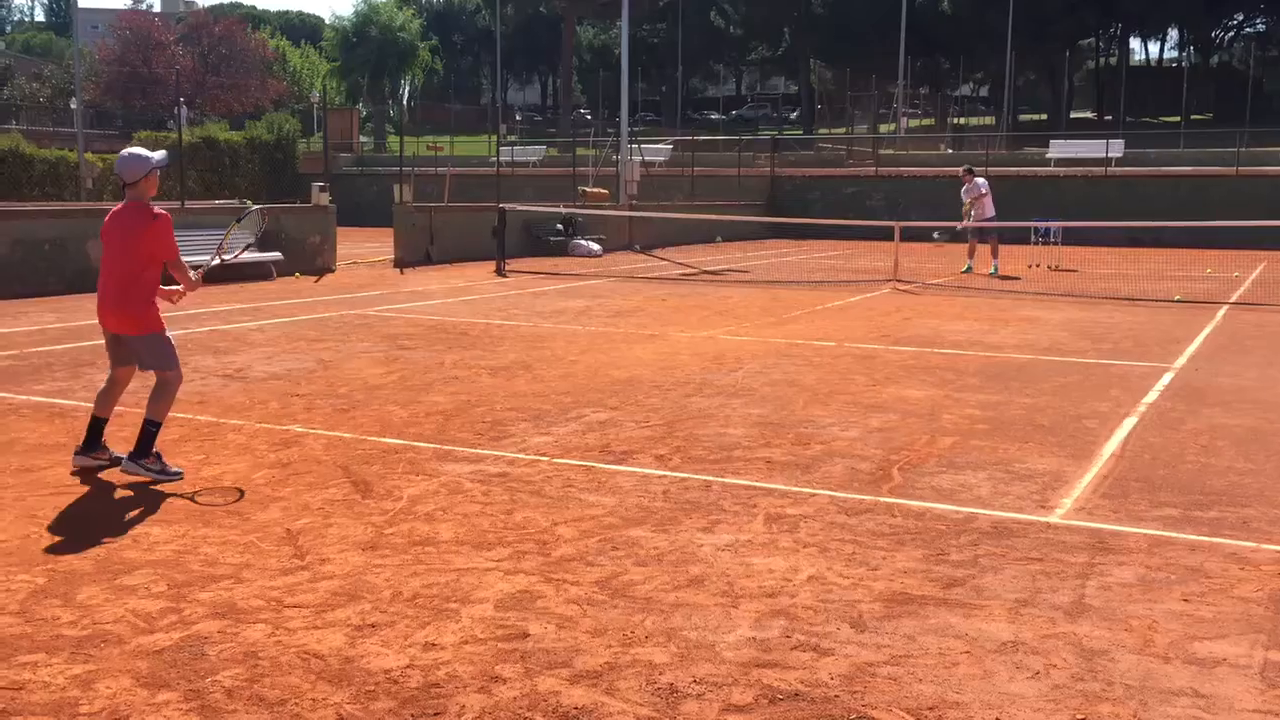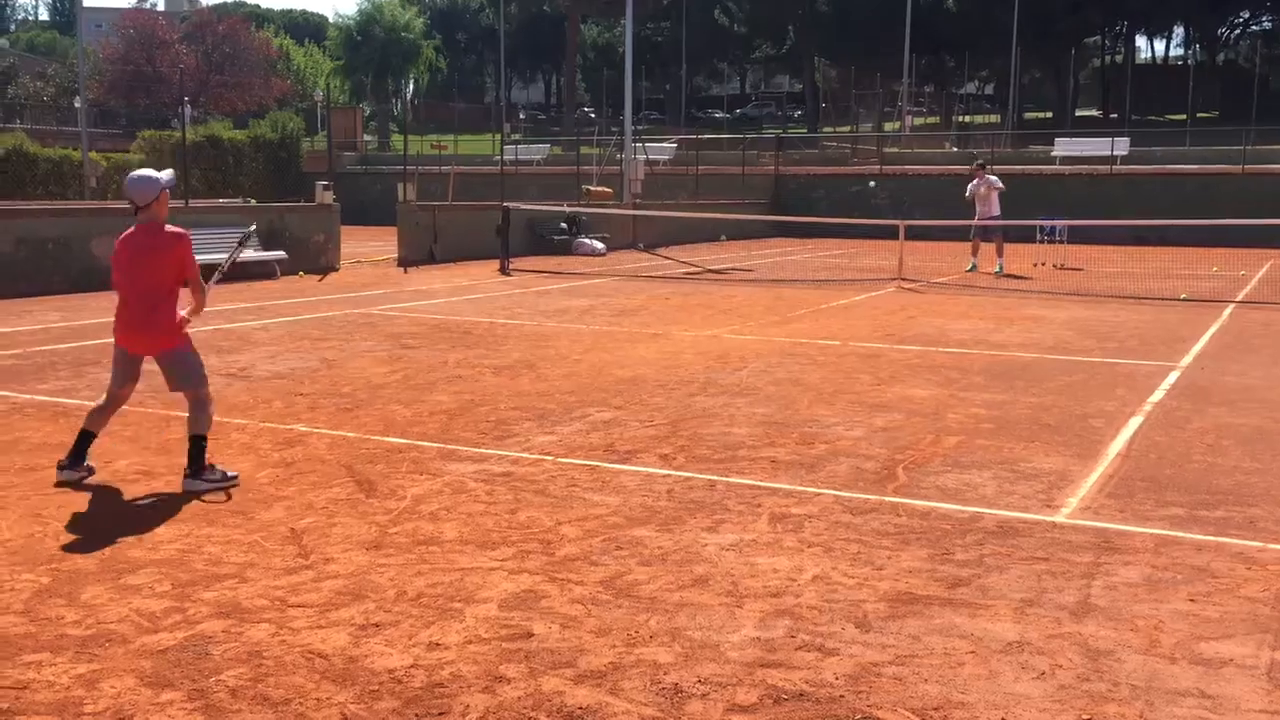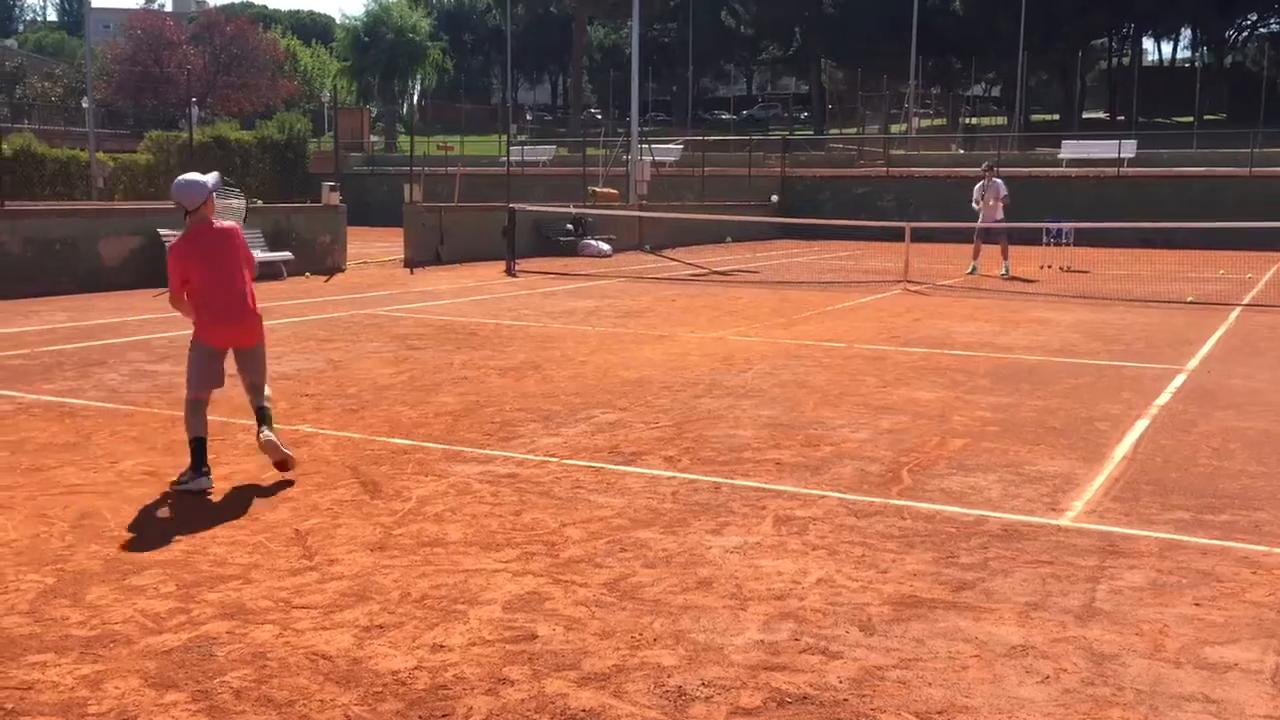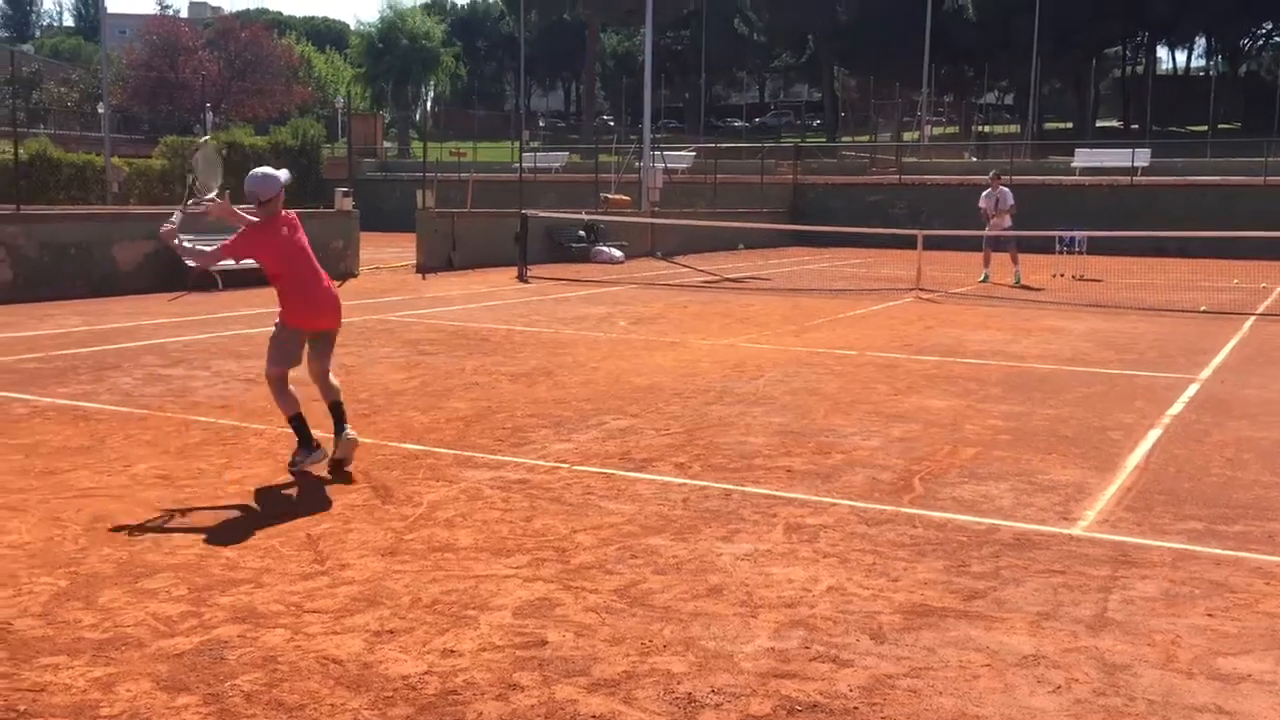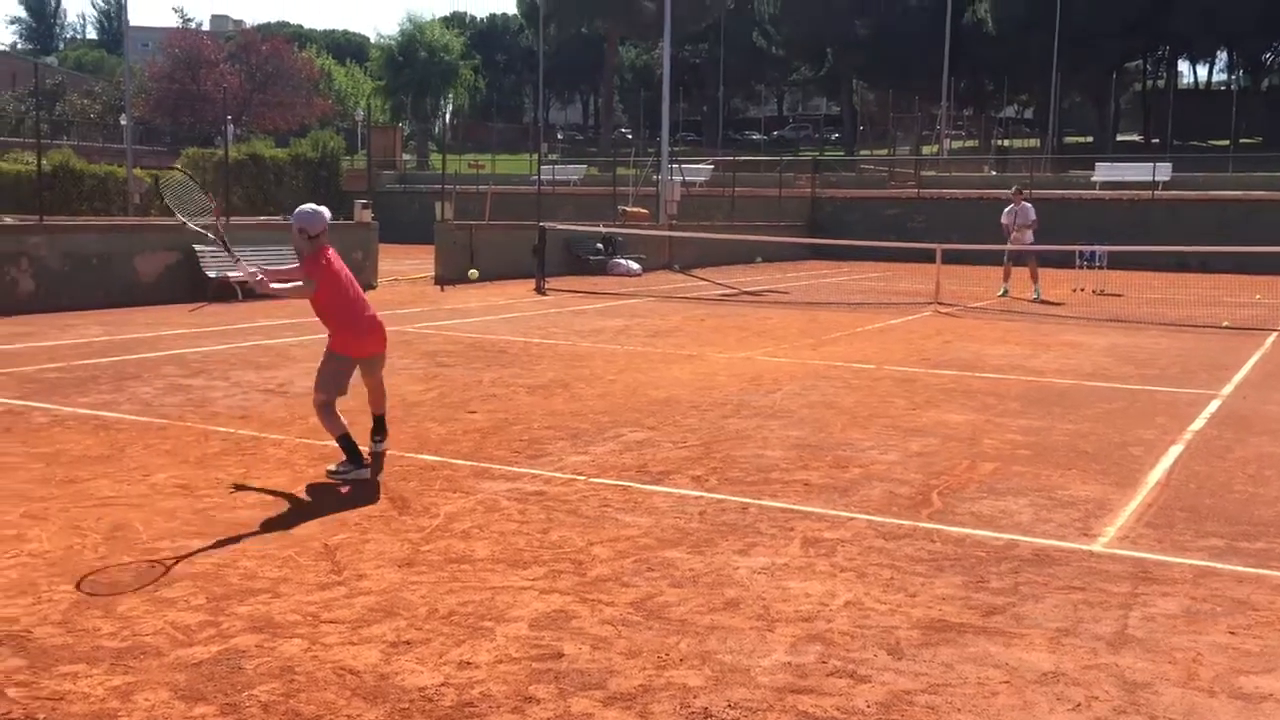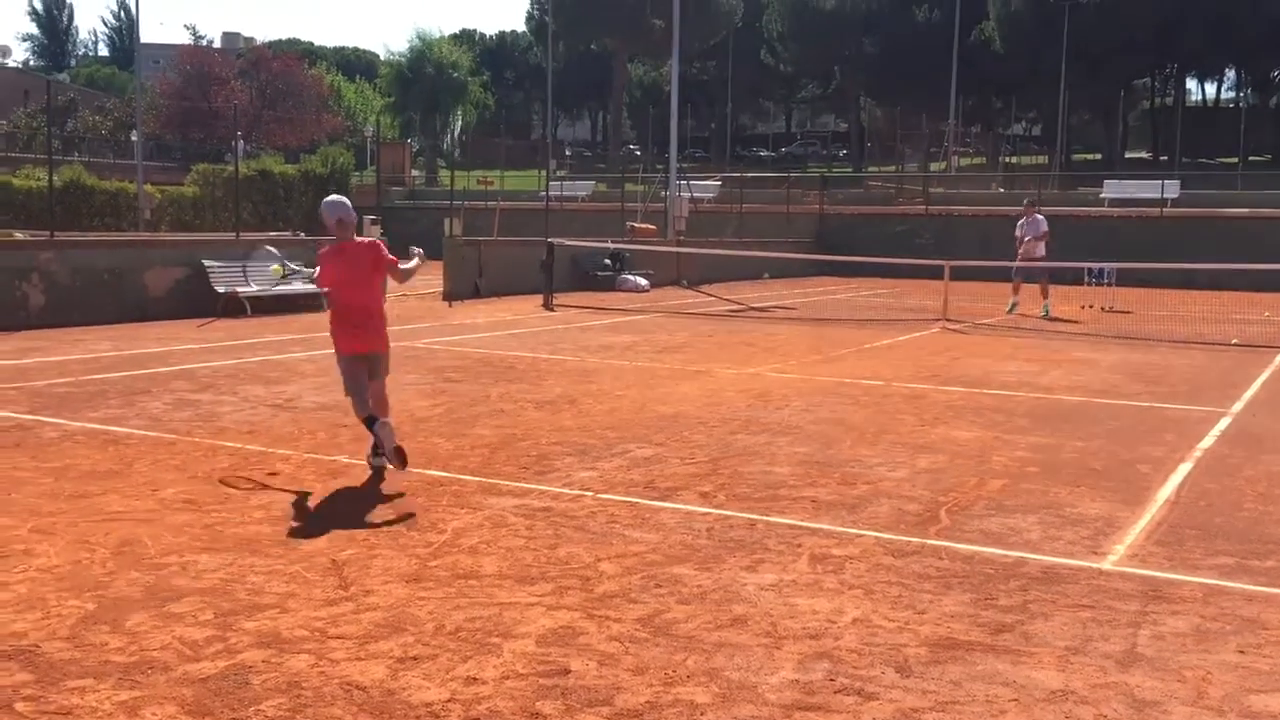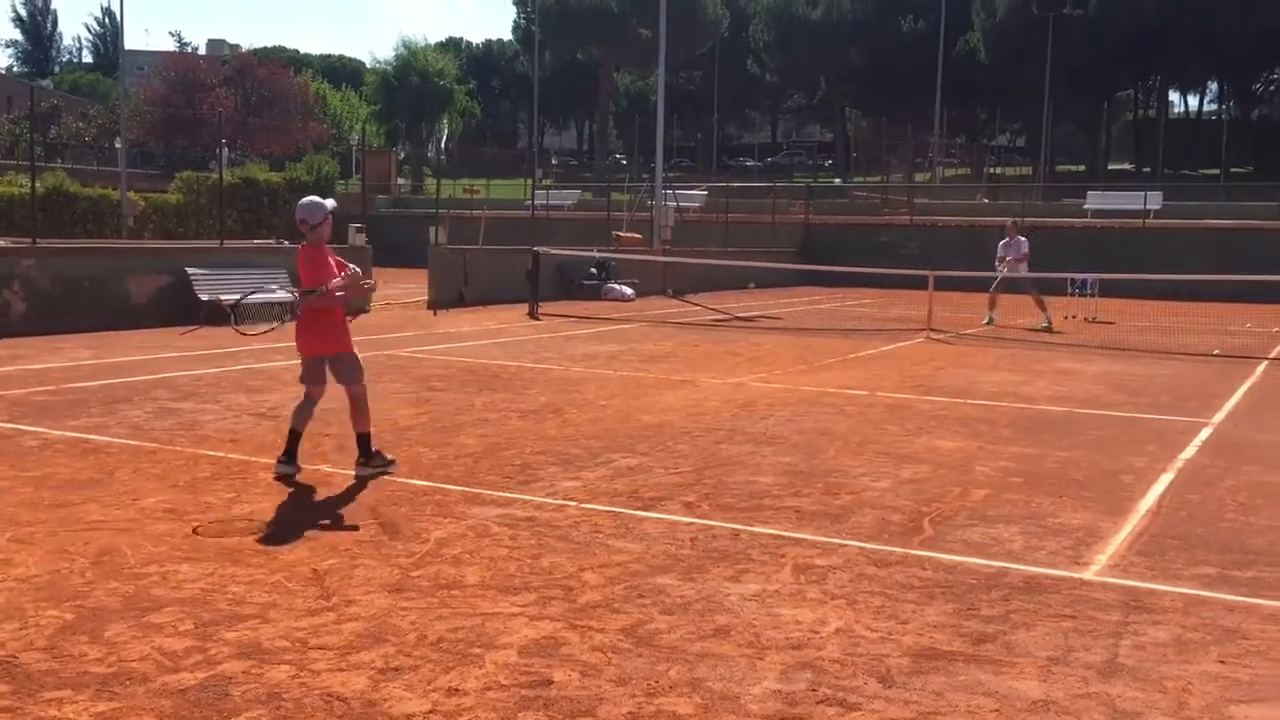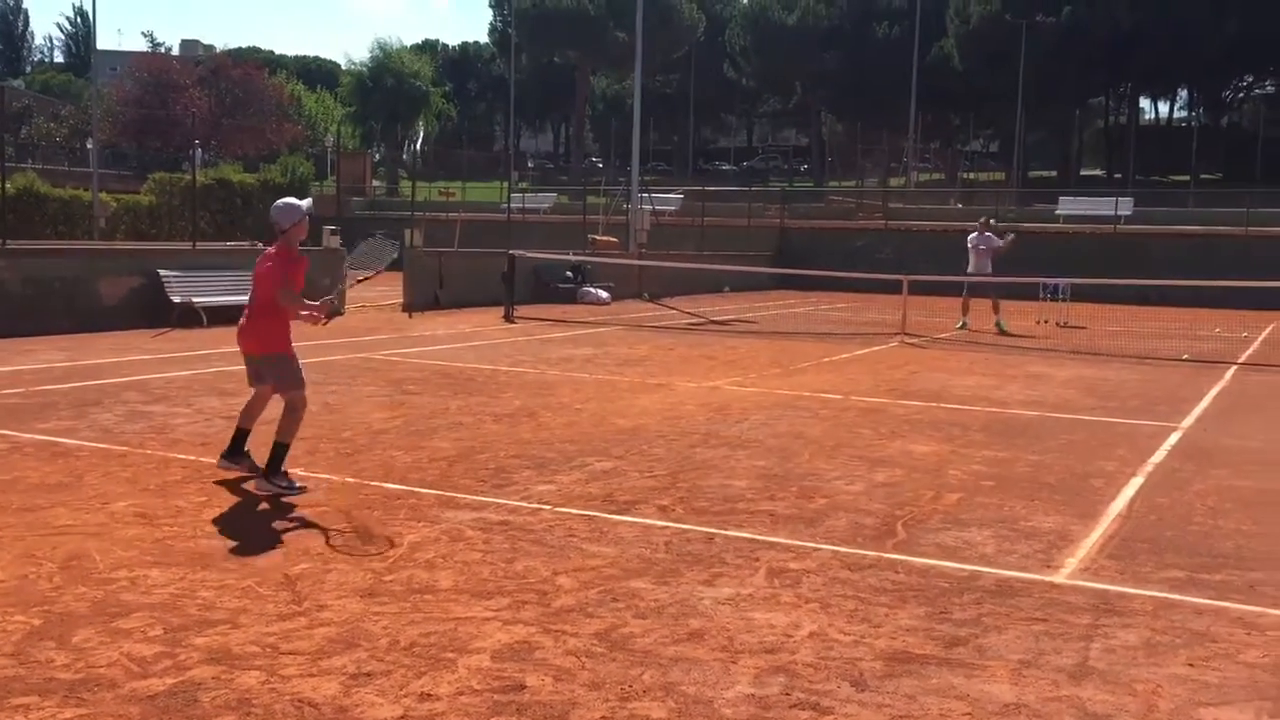
dt=0.3s
person 1, frame 1
left shoulder: (113, 218)
right shoulder: (157, 218)
right elbow: (175, 265)
left wrist: (160, 290)
right wrist: (190, 281)
left hip: (109, 309)
right hip: (137, 313)
left knee: (119, 377)
right knee: (170, 378)
left ankle: (90, 447)
right ankle: (141, 455)
person 1, frame 2
left shoulder: (123, 244)
right shoulder: (178, 239)
left elbow: (123, 293)
right elbow: (197, 287)
right wrist: (194, 310)
left hip: (129, 331)
right hip: (166, 332)
left knee: (115, 398)
right knee: (201, 398)
left ankle: (73, 461)
right ankle: (197, 469)
person 1, frame 3
left shoulder: (179, 250)
right shoulder: (232, 231)
left elbow: (176, 301)
left hip: (209, 330)
right hip: (247, 323)
left knee: (196, 400)
right knee: (257, 386)
left ankle: (198, 470)
right ankle: (266, 432)
person 1, frame 4
left shoulder: (254, 234)
right shoulder: (291, 220)
left elbow: (210, 258)
left wrist: (176, 243)
right wrist: (233, 212)
left hip: (298, 312)
right hip: (330, 304)
left knee: (276, 378)
right knee: (322, 372)
left ankle: (307, 444)
right ankle: (343, 431)
person 1, frame 5
left shoulder: (316, 262)
right shoulder: (326, 254)
left elbow: (308, 289)
left wrist: (269, 287)
right wrist: (267, 275)
left hip: (347, 340)
right hip: (374, 332)
left knee: (323, 404)
right knee: (374, 381)
left ankle: (356, 461)
right ankle: (379, 437)
person 1, frame 6
left shoulder: (325, 257)
right shoulder: (371, 247)
right elbow: (401, 275)
right wrist: (417, 260)
left hip: (345, 338)
right hip: (374, 334)
left knee: (359, 397)
right knee: (377, 388)
left ankle: (382, 434)
right ankle: (381, 449)
person 1, frame 7
left shoulder: (311, 251)
right shoulder: (318, 255)
left elbow: (347, 272)
right elbow: (310, 300)
left wrist: (352, 282)
right wrist: (350, 291)
left hip: (308, 337)
right hip: (333, 337)
left knee: (312, 394)
right knee: (357, 393)
left ankle: (289, 457)
right ankle: (366, 457)
person 1, frame 8
left shoulder: (271, 254)
right shoulder: (294, 258)
right elbow: (285, 300)
left wrist: (303, 314)
right wrist: (318, 308)
left hip: (249, 334)
right hip: (271, 339)
left knee: (263, 392)
right knee: (296, 401)
left ankle: (235, 453)
right ankle: (273, 474)
